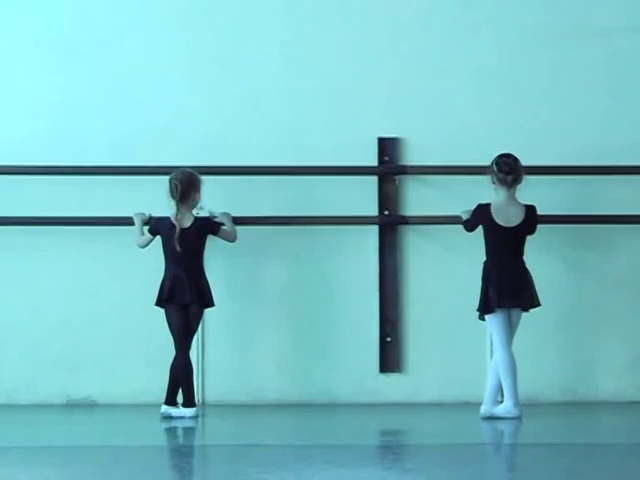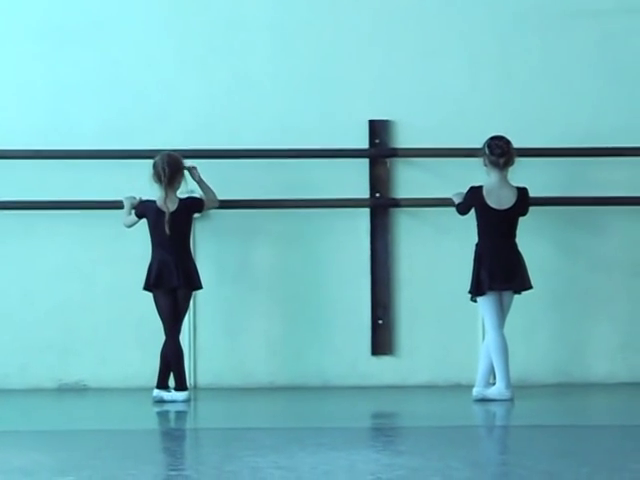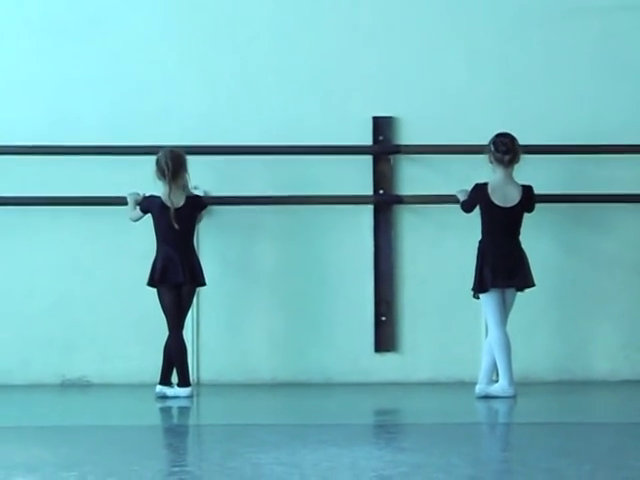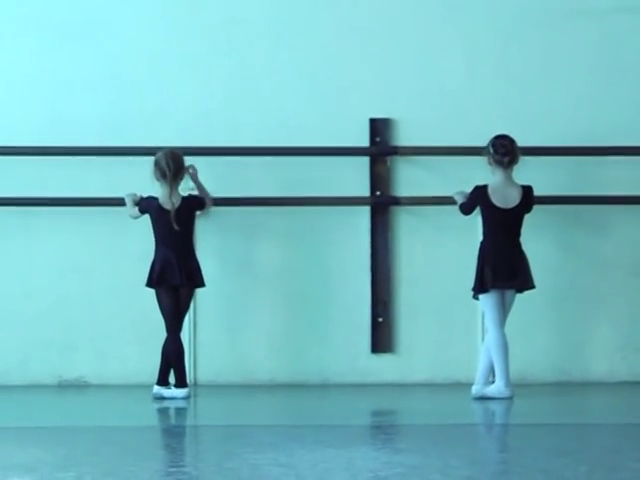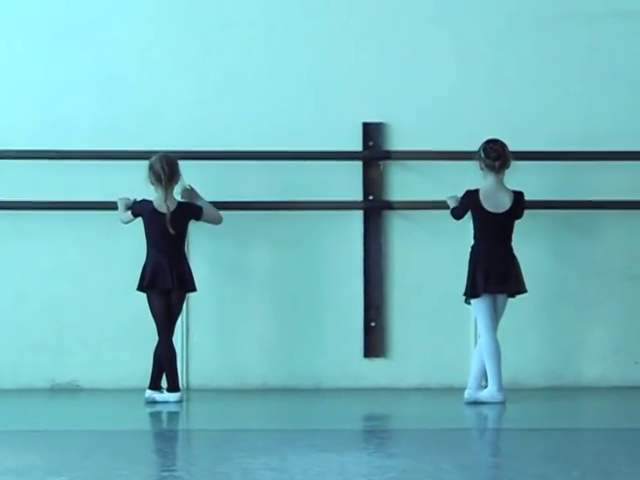
dt=0.7s
person 1, frame 1
left shoulder: (484, 211)
right shoulder: (529, 212)
left elbow: (469, 226)
left wrist: (465, 216)
left hip: (494, 282)
right hip: (518, 282)
left knee: (501, 345)
right knee: (502, 345)
left ankle: (511, 404)
right ankle: (489, 403)
person 1, frame 2
left shoulder: (476, 193)
right shoulder: (520, 195)
left elbow: (462, 209)
left wrist: (457, 198)
left hip: (486, 264)
right hip: (510, 264)
left knee: (493, 327)
right knee: (494, 328)
left ankle: (503, 386)
right ankle: (481, 385)
person 1, frame 3
left shoulder: (481, 191)
right shoulder: (526, 193)
left elbow: (467, 207)
left wrist: (462, 196)
left hip: (489, 262)
right hip: (513, 263)
left knee: (495, 325)
right knee: (496, 326)
left ankle: (506, 383)
right ankle: (484, 382)
person 1, frame 4
left shoulder: (481, 192)
right shoulder: (526, 193)
left elbow: (466, 209)
left wrist: (460, 197)
left hip: (490, 263)
right hip: (513, 263)
left knee: (494, 326)
right knee: (495, 326)
left ankle: (502, 384)
right ankle: (481, 382)
person 1, frame 5
left shoulder: (472, 197)
right shoulder: (517, 198)
left elbow: (457, 214)
left wrist: (452, 202)
left hip: (481, 267)
right hip: (505, 268)
left knee: (486, 331)
right knee: (487, 331)
left ankle: (495, 389)
right ankle: (474, 388)
person 2, frame 1
left shoulder: (161, 224)
right shoulder: (204, 224)
left elbow: (140, 243)
right elbow: (232, 237)
left wrist: (138, 222)
right wrist: (226, 219)
left hip: (172, 291)
right hip: (196, 291)
left knee: (181, 349)
right knee: (183, 349)
left ankle: (188, 405)
right ankle: (170, 403)
person 2, frame 2
left shoulder: (147, 207)
right shoulder: (189, 205)
left elbow: (127, 222)
right elbow: (214, 202)
left wrist: (128, 205)
right wrist: (198, 179)
left hip: (160, 274)
right hip: (184, 274)
left knee: (171, 333)
right knee: (173, 333)
left ankle: (181, 388)
right ankle: (162, 387)
person 2, frame 3
left shoulder: (152, 203)
right shoulder: (194, 202)
left elbow: (132, 216)
left wrist: (132, 201)
right wrist: (186, 190)
left hip: (164, 270)
right hip: (188, 270)
left knee: (174, 329)
right knee: (176, 328)
left ankle: (184, 384)
right ankle: (164, 383)
person 2, frame 4
left shoulder: (150, 204)
right shoulder: (190, 203)
left elbow: (132, 213)
right elbow: (209, 201)
left wrist: (130, 200)
right wrist: (196, 179)
left hip: (163, 271)
right hip: (186, 271)
left knee: (172, 329)
right knee: (174, 329)
left ankle: (181, 385)
right ankle: (162, 384)
person 2, frame 5
left shoulder: (144, 208)
right shoulder: (186, 209)
left elbow: (123, 218)
right elbow: (217, 218)
left wrist: (122, 204)
right wrist: (196, 198)
left hip: (155, 275)
right hip: (179, 276)
left knee: (164, 334)
right knee: (166, 334)
left ankle: (173, 389)
right ankle: (154, 388)
